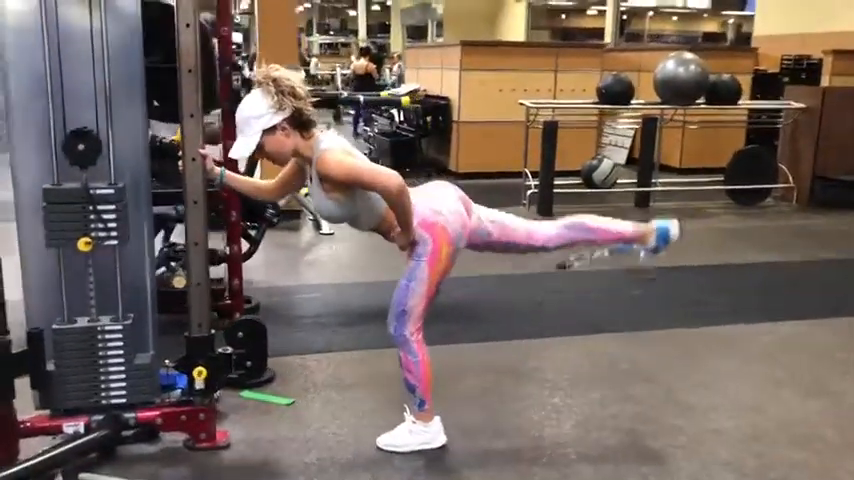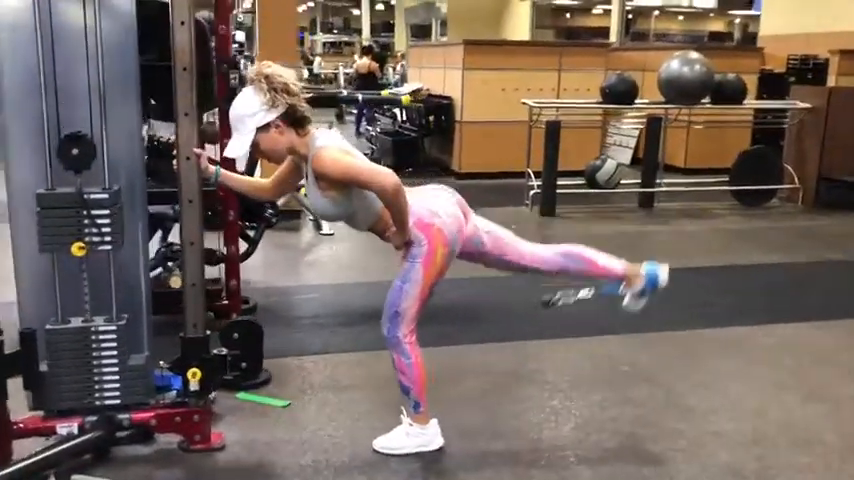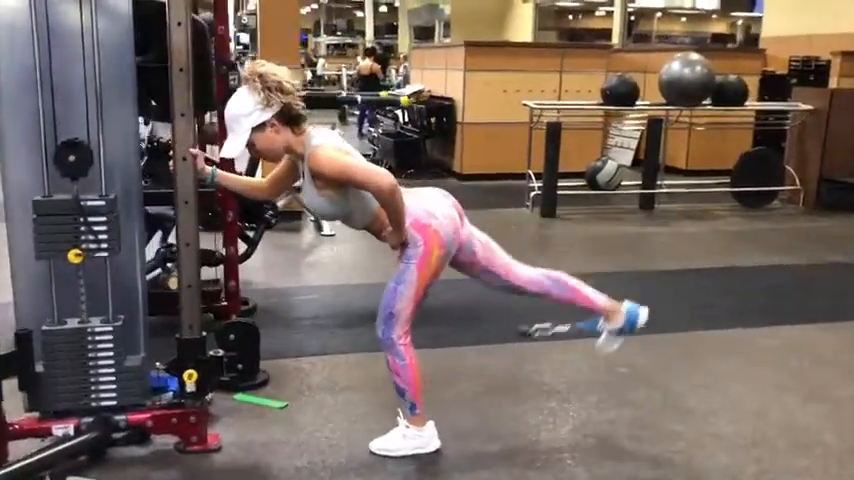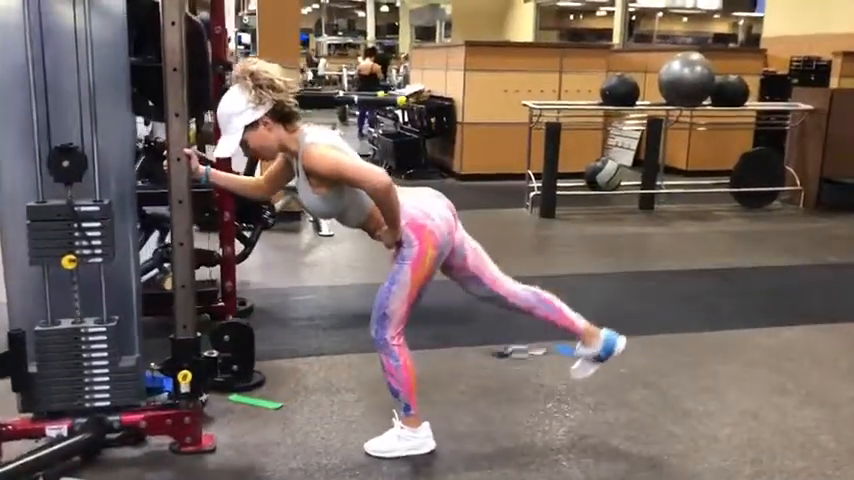
dt=0.1s
person 1, frame 1
left shoulder: (327, 158)
right shoulder: (308, 155)
left elbow: (392, 184)
right elbow: (272, 191)
left wrist: (405, 232)
right wrist: (219, 175)
left hip: (436, 225)
right hip: (443, 205)
left knee: (404, 329)
right knee: (549, 234)
left ankle: (424, 426)
right ankle: (646, 234)
person 1, frame 2
left shoulder: (323, 155)
right shoulder: (304, 152)
left elbow: (388, 183)
right elbow: (270, 190)
left wrist: (401, 232)
right wrist: (214, 174)
left hip: (430, 226)
right hip: (438, 208)
left knee: (397, 330)
right knee: (539, 257)
left ankle: (421, 428)
right ankle: (635, 275)
person 1, frame 3
left shoulder: (318, 153)
right shoulder: (300, 151)
left elbow: (385, 184)
right elbow: (267, 189)
left wrist: (397, 232)
right wrist: (211, 173)
left hip: (426, 228)
right hip: (434, 213)
left knee: (392, 332)
right knee: (521, 277)
left ankle: (418, 430)
right ankle: (616, 314)
person 1, frame 4
left shoulder: (312, 150)
right shoulder: (293, 149)
left elbow: (379, 181)
right elbow: (262, 188)
left wrist: (392, 230)
right wrist: (205, 173)
left hip: (419, 227)
right hip: (427, 213)
left knee: (386, 332)
right knee: (503, 289)
left ankle: (412, 430)
right ankle: (594, 337)
